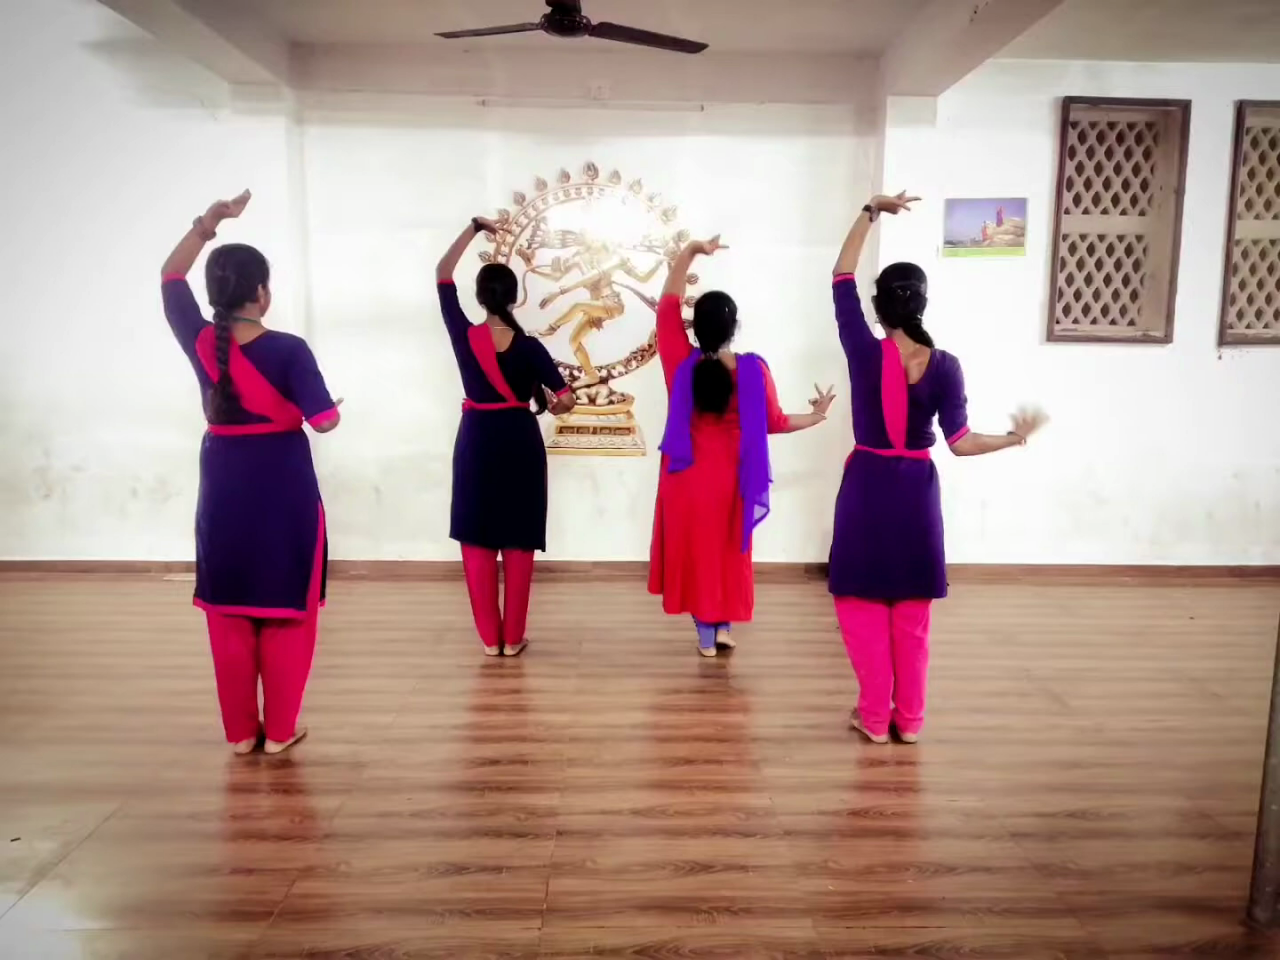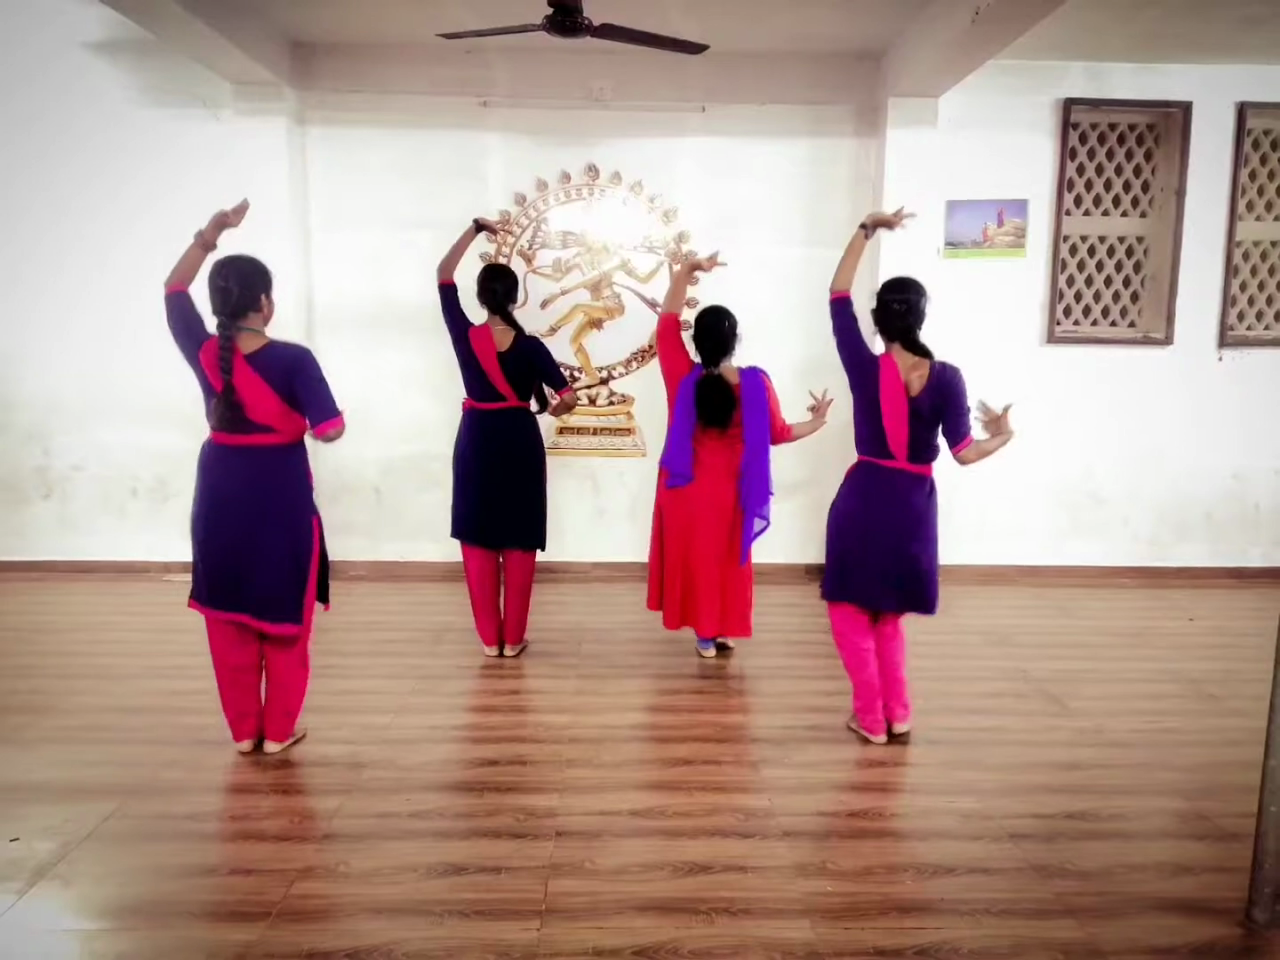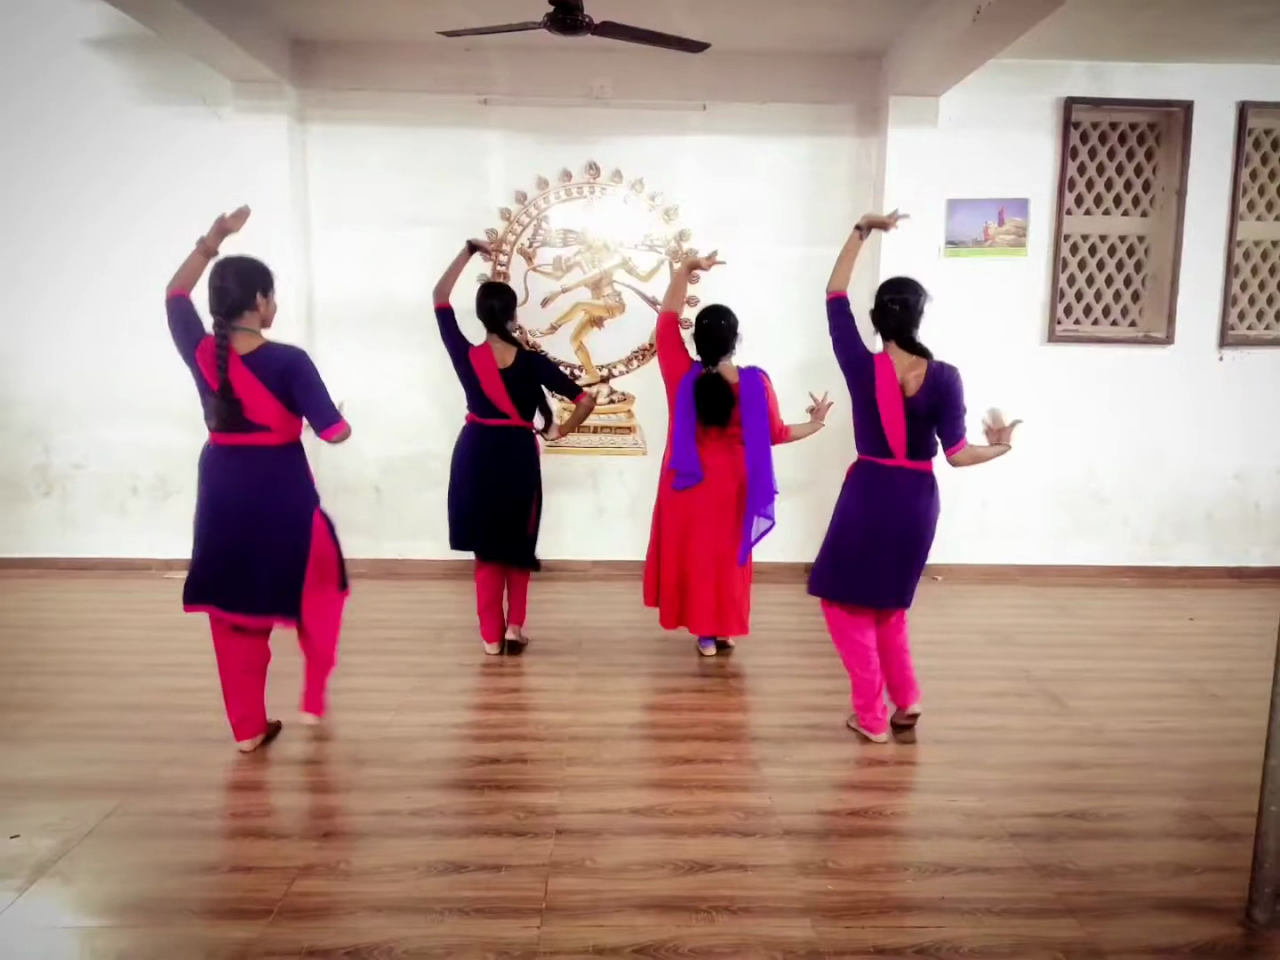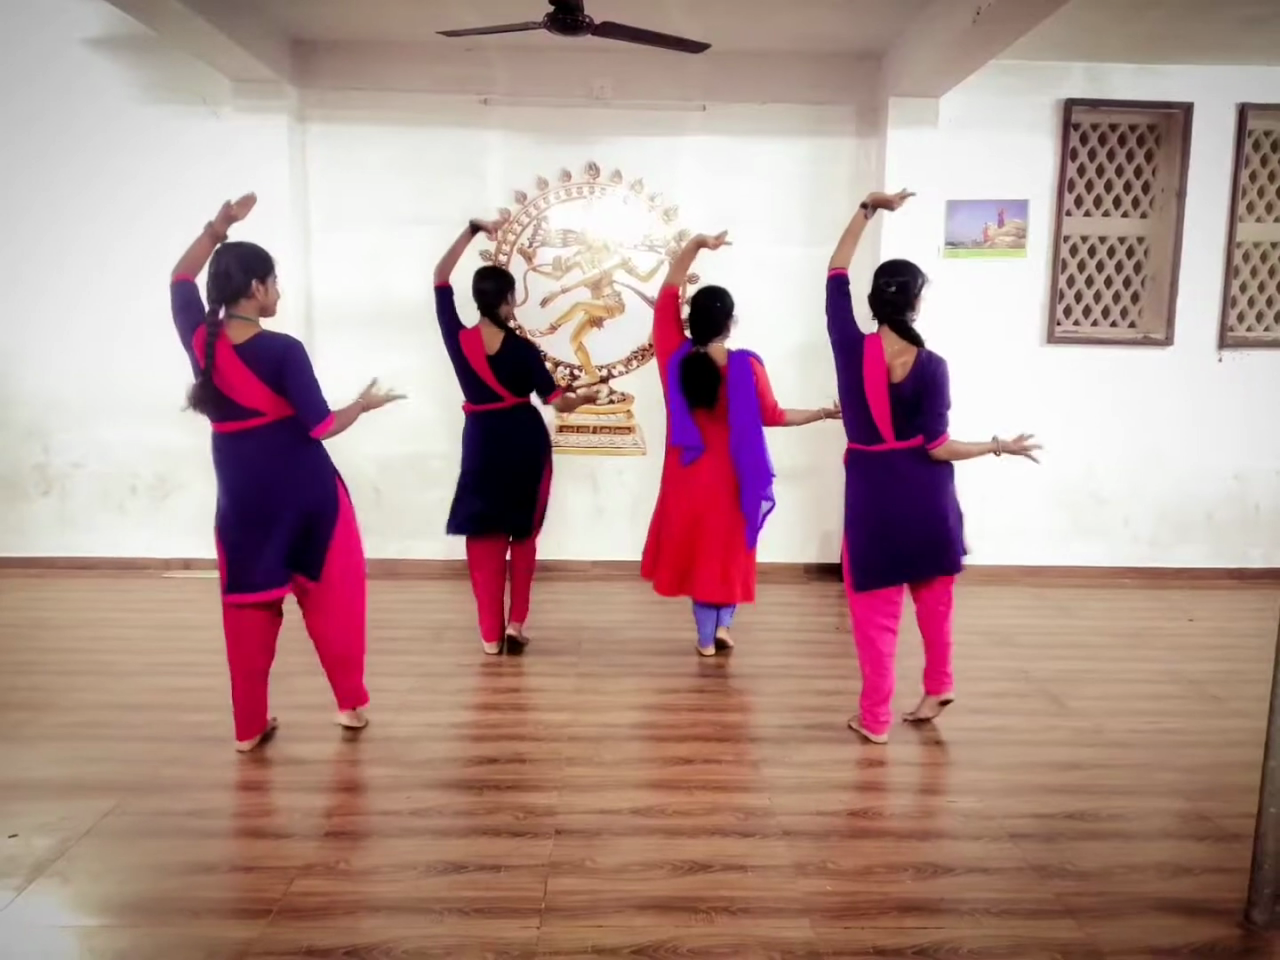
dt=0.2s
person 1, frame 1
left shoulder: (201, 343)
right shoulder: (288, 350)
left elbow: (170, 276)
right elbow: (324, 420)
left wrist: (209, 221)
right wrist: (329, 408)
left hip: (224, 488)
right hip: (284, 488)
left knee: (230, 611)
right knee: (287, 612)
left ankle: (241, 731)
right ankle: (280, 730)
person 1, frame 2
left shoulder: (203, 354)
right shoulder: (293, 360)
left elbow: (173, 289)
right elbow: (331, 429)
left wrist: (210, 234)
right wrist: (301, 424)
left hip: (220, 496)
right hip: (281, 497)
left knee: (229, 616)
right knee: (285, 612)
left ankle: (245, 728)
right ankle: (278, 728)
person 1, frame 3
left shoulder: (200, 352)
right shoulder: (288, 360)
left elbow: (176, 293)
right elbow: (335, 431)
left wrist: (213, 238)
right wrist: (339, 423)
left hip: (222, 498)
right hip: (284, 500)
left knee: (236, 609)
right knee: (318, 597)
left ankle: (249, 726)
right ankle: (312, 701)
person 1, frame 4
left shoulder: (199, 339)
right shoulder: (282, 350)
left elbow: (181, 278)
right elbow: (322, 426)
left wrist: (220, 225)
right wrist: (364, 404)
left hip: (239, 486)
right hip: (301, 483)
left knee: (248, 608)
right knee: (332, 592)
left ankle: (249, 725)
right ankle: (351, 702)
person 2, frame 1
left shoulder: (865, 352)
right shoulder: (944, 366)
left elbow: (842, 277)
right elbow: (961, 443)
left wrist: (872, 212)
right wrist: (1018, 436)
left hip: (867, 485)
right hip: (917, 490)
left knee: (862, 606)
right knee: (912, 612)
left ankle: (875, 717)
right ankle: (909, 718)
person 2, frame 2
left shoulder: (865, 368)
right shoulder: (946, 378)
left elbow: (838, 295)
right elbow: (964, 454)
left wrist: (867, 228)
right wrist: (1002, 436)
left hip: (864, 498)
right hip: (914, 504)
left knee: (852, 612)
right knee: (885, 615)
left ankle: (871, 718)
right ankle: (896, 711)
person 2, frame 3
left shoulder: (860, 365)
right shoulder: (943, 378)
left elbow: (835, 295)
right elbow: (957, 455)
left wrist: (862, 230)
right wrist: (999, 442)
left hip: (868, 496)
right hip: (916, 501)
left knee: (850, 611)
right knee: (887, 606)
left ankle: (872, 716)
right ankle: (904, 700)
person 2, frame 4
left shoulder: (851, 348)
right shoulder: (931, 366)
left elbow: (836, 273)
right elbow: (939, 446)
left wrist: (868, 209)
right wrist: (1002, 447)
left hip: (870, 485)
right hip: (924, 485)
left knee: (875, 608)
right knee: (934, 590)
left ankle: (875, 718)
right ankle: (939, 686)
person 3, frame 1
left shoulder: (463, 337)
right shoulder: (528, 347)
left elbow: (442, 273)
right elbow: (565, 401)
left wrist: (475, 227)
right wrist: (545, 403)
left hip: (476, 442)
right hip: (520, 442)
left knee: (478, 544)
right knee: (519, 544)
left ankle: (490, 638)
right ankle: (513, 638)
person 3, frame 2
left shoulder: (464, 336)
right shoulder: (529, 346)
left elbow: (443, 275)
right elbow: (568, 399)
left wrist: (475, 229)
right wrist: (551, 406)
left hip: (476, 441)
right hip: (521, 441)
left knee: (478, 545)
right knee: (519, 545)
left ankle: (489, 637)
right ankle: (513, 638)
person 3, frame 3
left shoulder: (465, 355)
right shoulder: (533, 362)
left elbow: (439, 296)
right elbow: (585, 402)
left wrist: (470, 249)
right wrist: (561, 429)
left hip: (474, 455)
right hip: (518, 457)
left knee: (486, 550)
right knee: (515, 547)
left ankle: (492, 635)
right ankle: (514, 627)
person 3, frame 4
left shoulder: (456, 339)
right shoulder: (520, 349)
left elbow: (440, 278)
right elbow: (557, 402)
left wrist: (472, 230)
right wrist: (583, 397)
left hip: (481, 441)
right hip: (524, 440)
left knee: (485, 544)
right knee: (522, 536)
left ankle: (491, 635)
right ankle: (516, 625)
person 4, frame 1
left shoulder: (681, 364)
right shoulder: (754, 369)
left elbow: (667, 305)
right elbow: (775, 422)
left wrist: (690, 251)
right wrist: (817, 415)
left hip: (689, 477)
right hip: (731, 478)
left knee: (695, 549)
right knee: (727, 550)
left ankle: (706, 637)
right ankle: (723, 627)
person 4, frame 2
left shoulder: (683, 378)
right shoulder: (755, 383)
left elbow: (667, 322)
right elbow: (777, 434)
left wrist: (687, 269)
right wrist: (817, 422)
left hip: (688, 490)
right hip: (731, 490)
left knee: (693, 558)
right knee: (726, 559)
left ankle: (705, 639)
right ankle: (722, 631)
person 4, frame 3
left shoulder: (681, 377)
right shoulder: (755, 382)
left elbow: (667, 319)
right elbow: (776, 434)
left wrist: (687, 267)
right wrist: (816, 422)
left hip: (688, 489)
right hip: (733, 489)
left knee: (693, 558)
right knee: (726, 558)
left ankle: (705, 637)
right ankle: (722, 630)
person 4, frame 4
left shoulder: (675, 357)
right shoulder: (747, 366)
left elbow: (667, 294)
right elbow: (771, 415)
left wrist: (695, 245)
right wrist: (822, 413)
left hip: (690, 471)
right hip: (734, 474)
left knee: (697, 546)
right knee: (729, 546)
left ankle: (706, 637)
right ankle: (723, 626)
